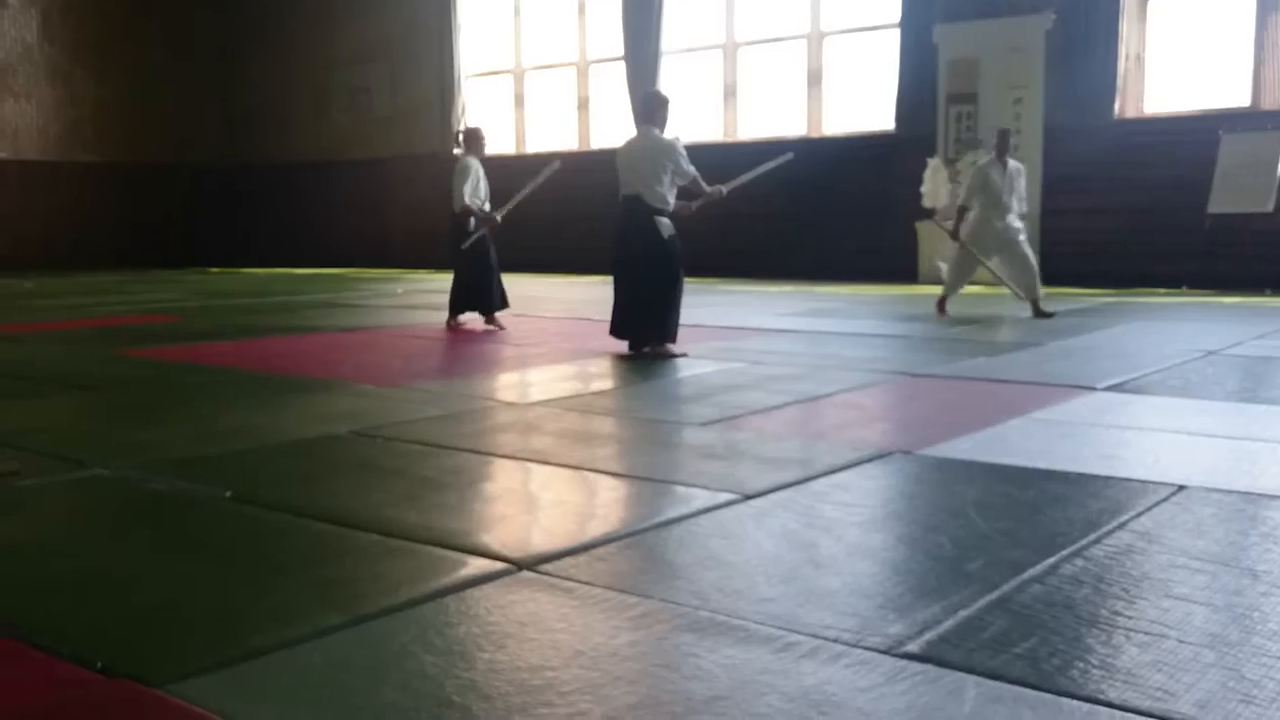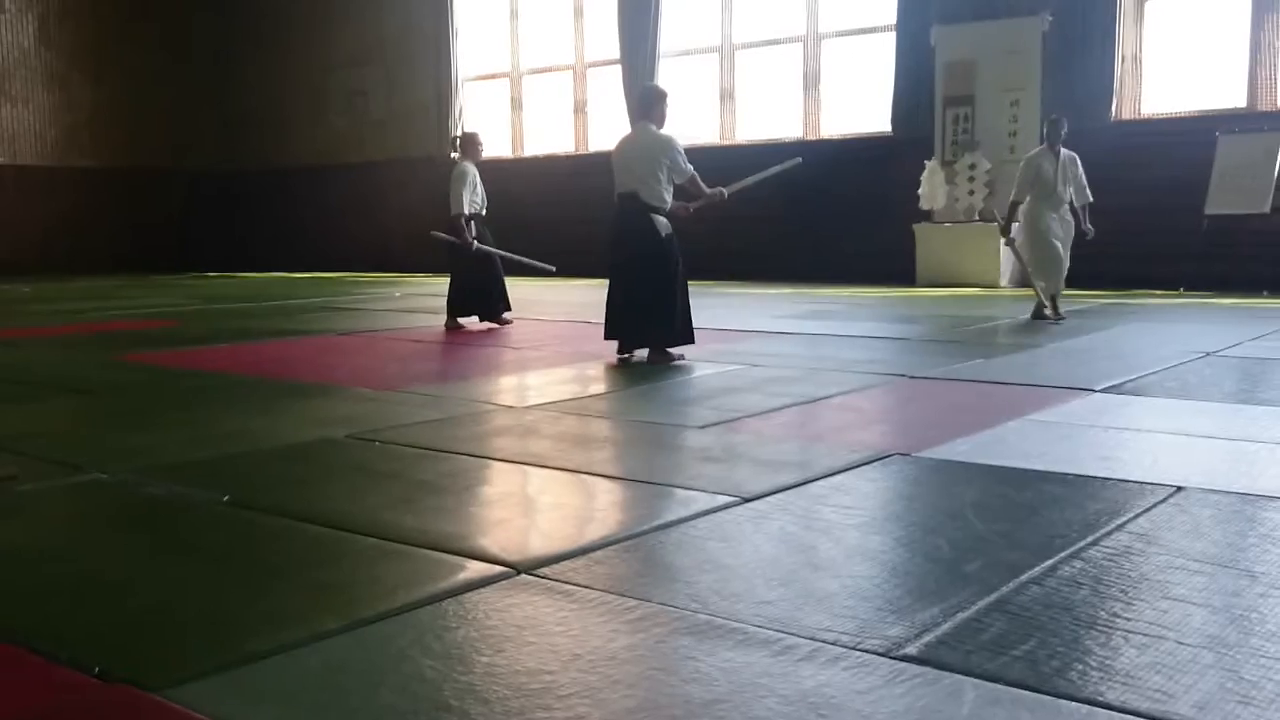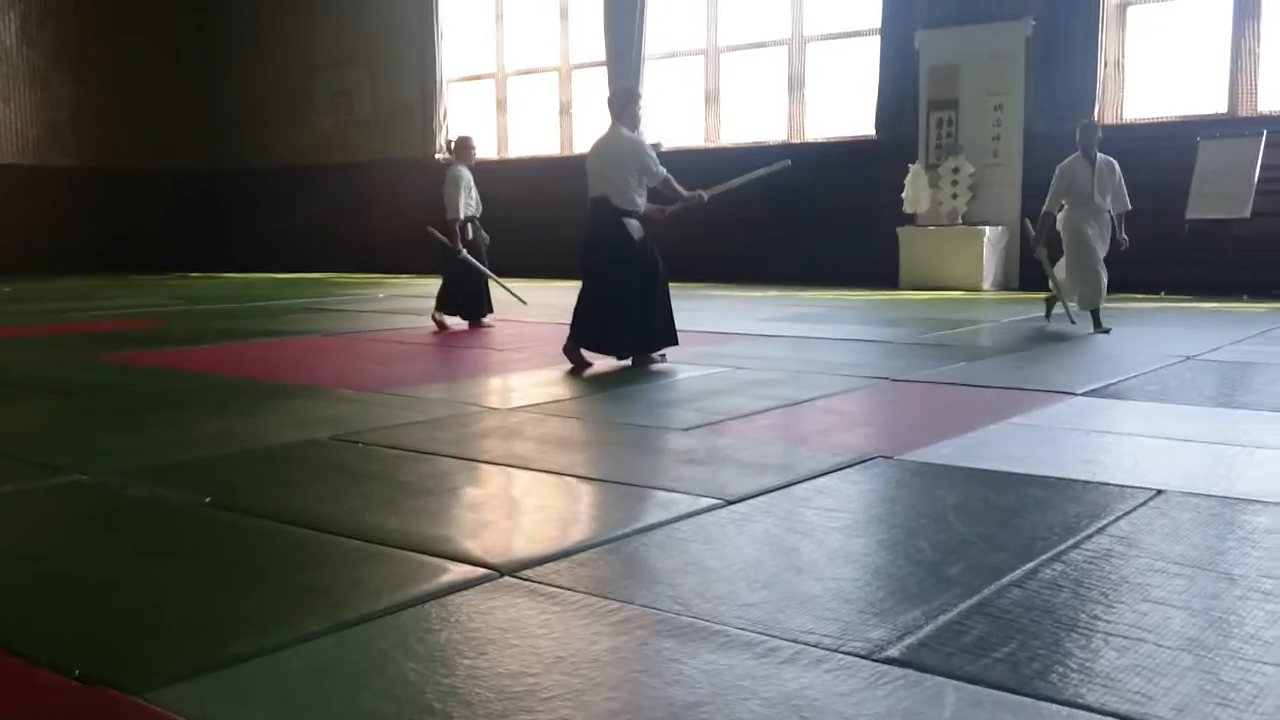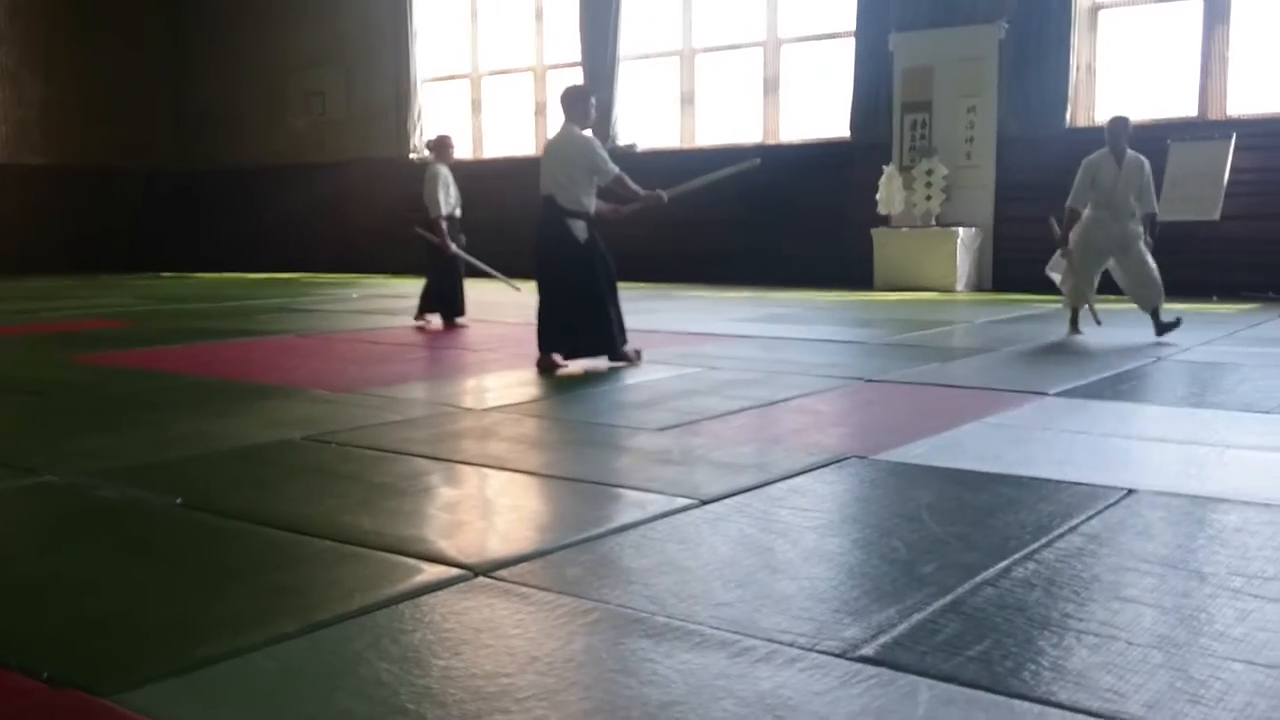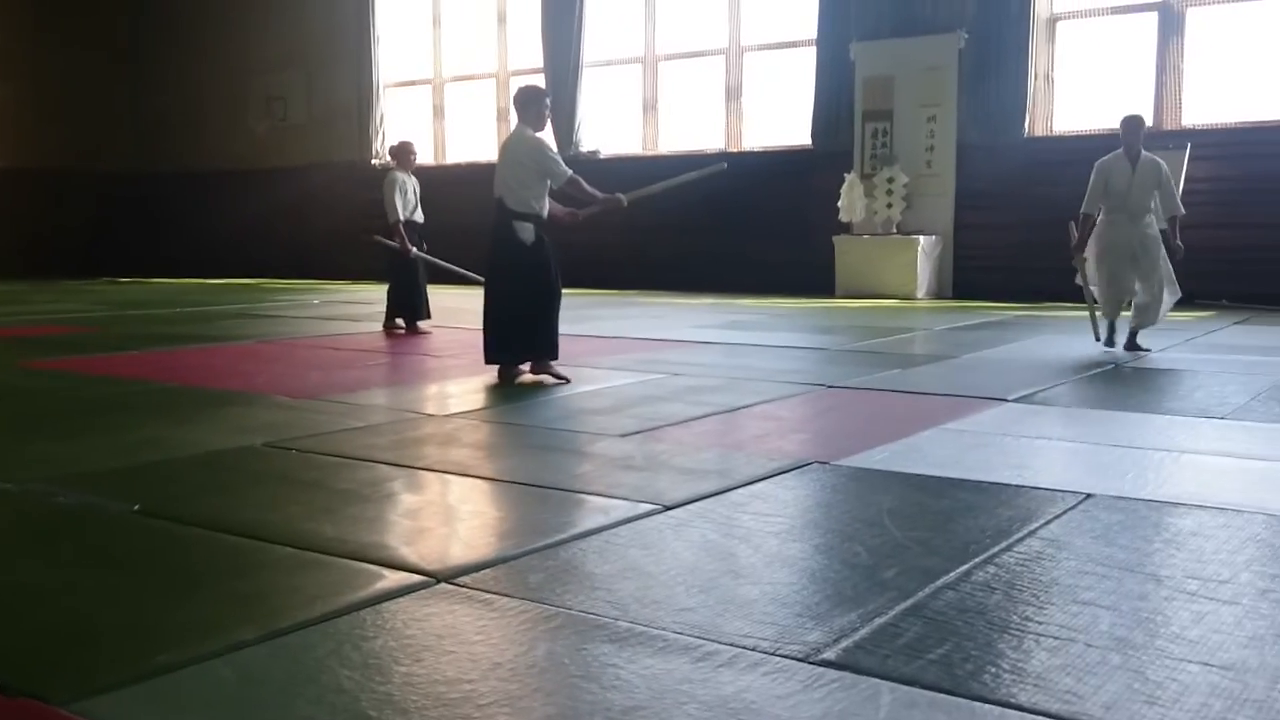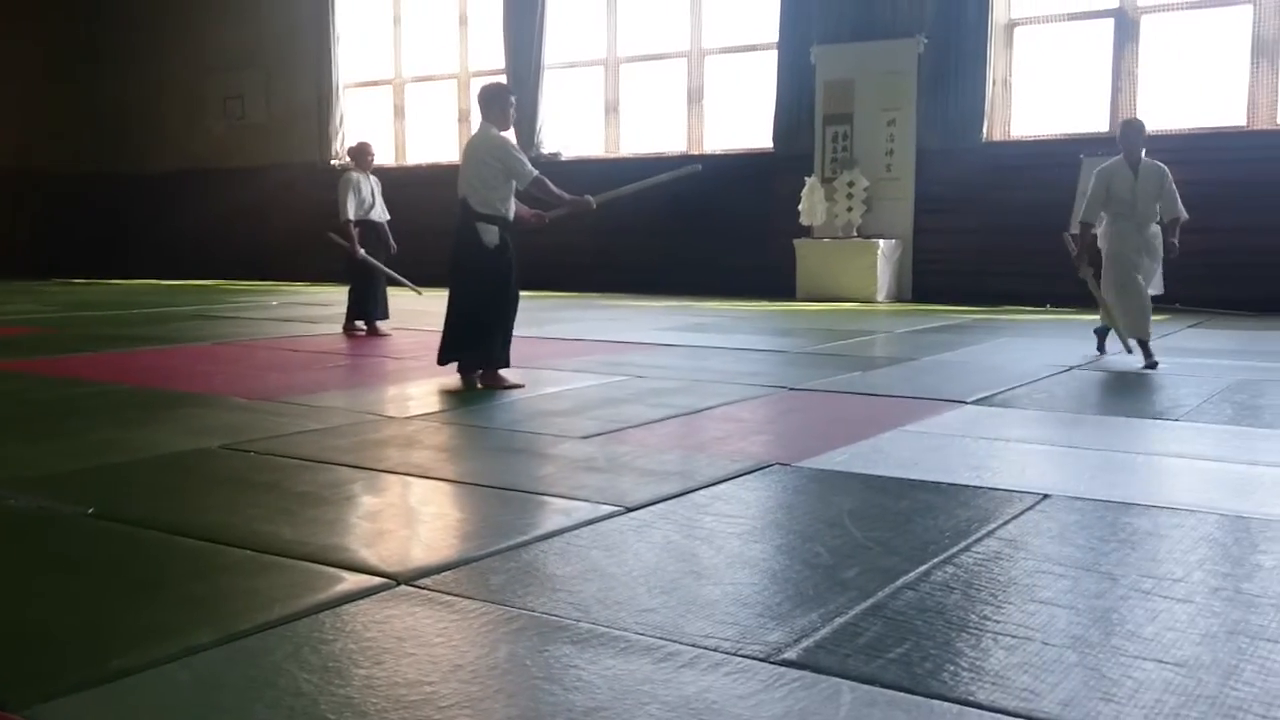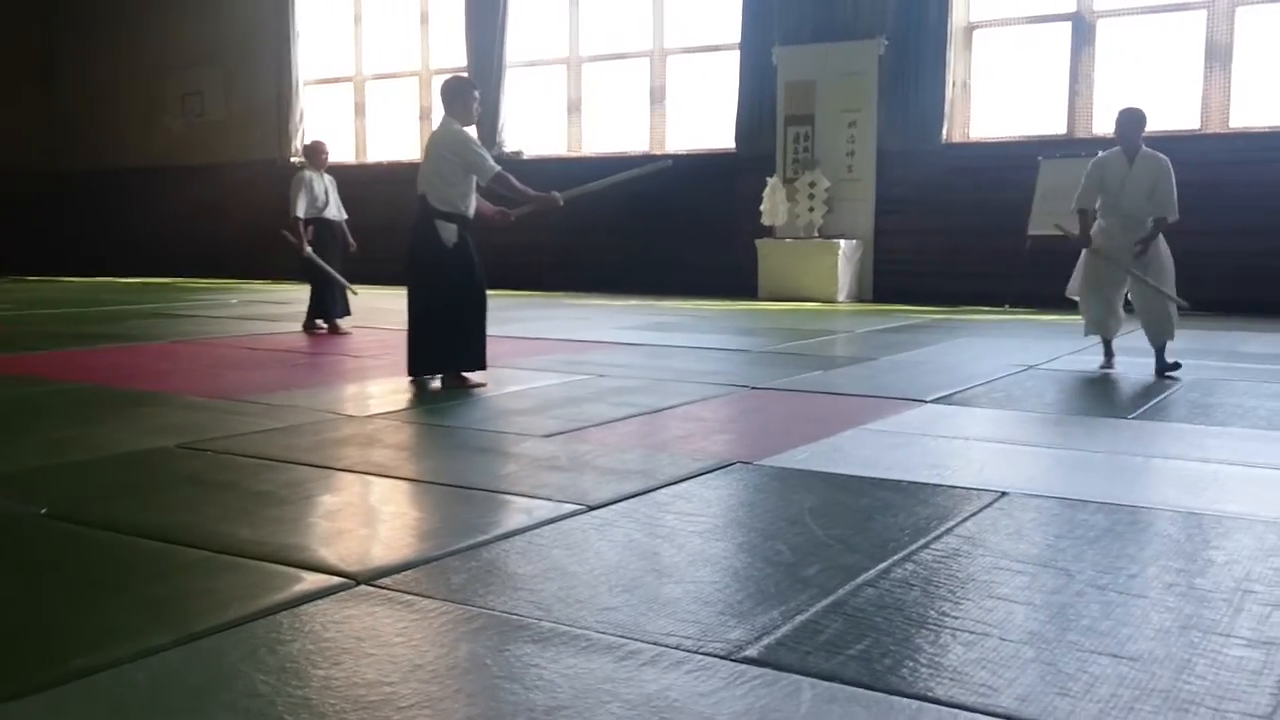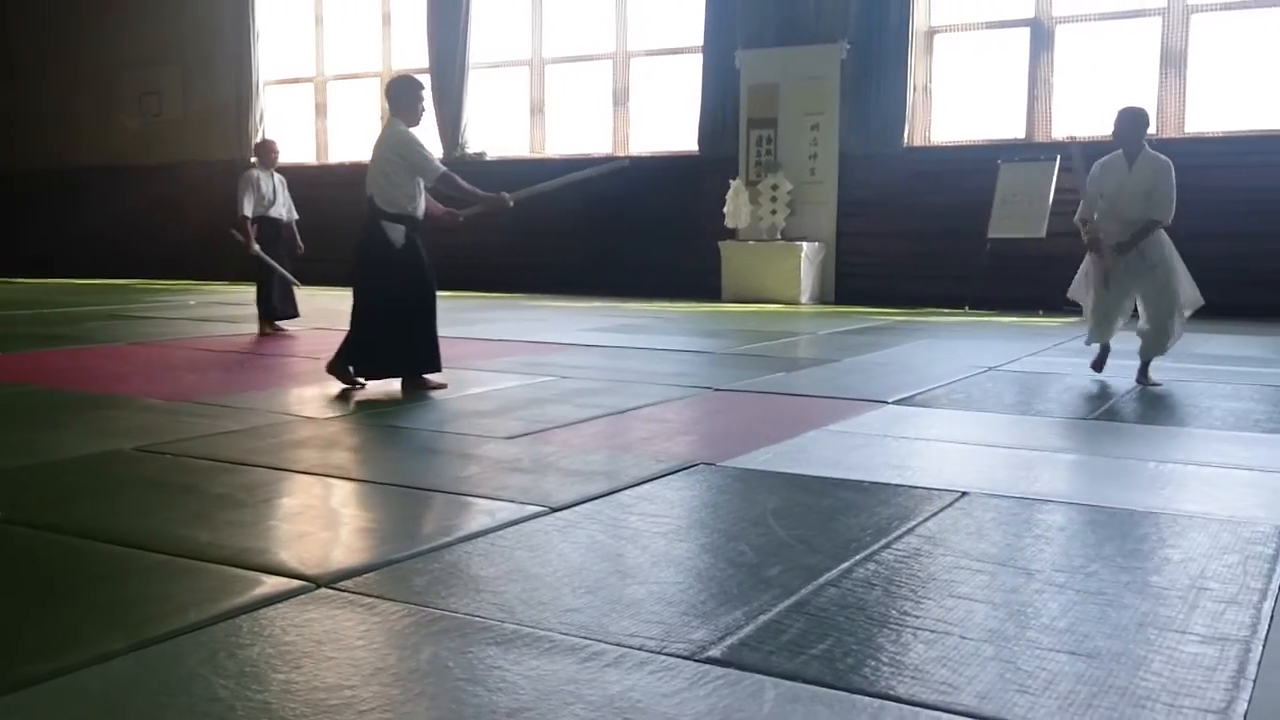
dt=0.3s
person 1, frame 1
left shoulder: (625, 150)
right shoulder: (668, 146)
right elbow: (691, 178)
left wrist: (672, 204)
right wrist: (711, 192)
left hip: (628, 221)
right hip: (653, 223)
left knee: (632, 279)
right knee: (666, 279)
left ankle: (637, 338)
right ankle: (658, 339)
person 1, frame 2
left shoulder: (622, 145)
right shoulder: (664, 142)
right elbow: (688, 177)
left wrist: (670, 205)
right wrist: (710, 194)
left hip: (624, 219)
right hip: (650, 223)
left knee: (625, 280)
right knee: (663, 282)
left ankle: (625, 340)
right ankle: (658, 346)
person 1, frame 3
left shoulder: (598, 147)
right shoulder: (634, 144)
right elbow: (662, 180)
left wrist: (645, 208)
right wrist: (687, 197)
left hip: (598, 222)
right hip: (622, 226)
left knee: (597, 284)
right knee: (645, 283)
left ankle: (576, 342)
right ankle: (642, 349)
person 1, frame 4
left shoulder: (554, 144)
right shoulder: (583, 143)
right elbow: (614, 178)
left wrist: (602, 208)
right wrist: (646, 197)
left hip: (552, 225)
right hip: (573, 226)
left knee: (556, 288)
right knee: (597, 283)
left ankle: (548, 353)
right ankle: (614, 348)
person 1, frame 5
left shoulder: (511, 144)
right shoulder: (533, 144)
right elbow: (568, 180)
left wrist: (559, 212)
right wrist: (604, 200)
left hip: (506, 228)
right hip: (524, 230)
left knee: (507, 295)
right knee: (542, 292)
left ankle: (508, 362)
right ankle: (540, 358)
person 1, frame 6
left shoulder: (477, 143)
right shoulder: (498, 143)
right elbow: (534, 182)
left wrist: (524, 213)
right wrist: (572, 201)
left hip: (472, 230)
right hip: (487, 233)
left knee: (472, 298)
right knee: (497, 299)
left ankle: (470, 365)
right ankle: (487, 368)
person 1, frame 7
left shoulder: (441, 137)
right shoulder: (458, 138)
right elbow: (496, 177)
left wrist: (489, 211)
right wrist: (538, 198)
left hip: (432, 228)
right hip: (445, 230)
left knee: (432, 298)
right knee: (463, 298)
left ankle: (425, 365)
right ankle: (452, 370)
person 1, frame 8
left shoulder: (391, 138)
right shoulder: (402, 139)
left elbow: (413, 188)
right elbow: (442, 179)
left wrist: (438, 212)
right wrist: (487, 199)
left hip: (383, 232)
right hip: (394, 233)
left knee: (378, 303)
right knee: (415, 299)
left ankle: (345, 362)
right ankle: (414, 373)
person 2, frame 1
left shoulder: (1018, 169)
right shoulder: (982, 169)
left elbow: (1020, 202)
right elbow: (967, 200)
left wrist: (1017, 226)
right wrist: (957, 227)
left hip: (1008, 224)
right hip: (984, 223)
left knee: (1025, 264)
right knee: (965, 264)
left ankle: (1036, 308)
right ankle: (943, 300)
person 2, frame 2
left shoulder: (1072, 159)
right shoulder: (1034, 160)
left elbow: (1080, 192)
right elbow: (1019, 193)
left wrist: (1085, 222)
right wrist: (1008, 223)
left hip: (1062, 215)
right hip: (1038, 214)
left knee: (1057, 262)
right knee: (1051, 259)
left ankle: (1039, 309)
right ankle: (1053, 305)
person 2, frame 3
left shoulder: (1110, 165)
right shoulder: (1067, 168)
left elbow: (1118, 200)
right elbow: (1052, 203)
left wrist: (1121, 231)
right wrist: (1040, 236)
left hip: (1101, 223)
right hip: (1077, 223)
left knee: (1077, 272)
right knee: (1089, 273)
left ankle: (1052, 299)
right ankle: (1097, 321)
person 2, frame 4
left shoulder: (1140, 164)
right shoulder: (1092, 163)
left elbow: (1146, 201)
right elbow: (1076, 200)
left wrist: (1147, 233)
right wrist: (1066, 233)
left hip: (1127, 227)
right hip: (1096, 225)
left knee: (1142, 274)
right knee: (1081, 273)
left ankle: (1159, 324)
right ankle: (1073, 321)
person 2, frame 5
left shoulder: (1156, 166)
right shoulder: (1105, 165)
left elbow: (1170, 204)
right elbow: (1091, 204)
left wrist: (1175, 238)
right wrist: (1081, 239)
left hip: (1144, 230)
right hip: (1113, 228)
left knee: (1152, 286)
right knee: (1116, 285)
left ankle: (1132, 337)
right ankle: (1110, 328)
person 2, frame 6
left shoulder: (1159, 171)
right shoulder: (1106, 172)
left elbow: (1173, 209)
right elbow: (1091, 211)
left wrist: (1173, 237)
right wrist: (1083, 247)
left hip: (1149, 238)
right hip: (1118, 237)
left knee: (1128, 296)
right knee: (1132, 296)
left ankle: (1104, 329)
right ankle: (1147, 352)
person 2, frame 7
left shoulder: (1159, 163)
right shoulder: (1102, 162)
left elbow: (1166, 208)
right elbow: (1086, 200)
left wrist: (1151, 238)
right wrist: (1084, 230)
left hip: (1143, 236)
right hip: (1108, 235)
left knee: (1155, 299)
right knee: (1101, 296)
left ankle: (1160, 359)
right ankle: (1108, 351)
person 2, frame 8
left shoulder: (1160, 166)
right shoulder: (1103, 166)
left elbow: (1161, 214)
right elbow: (1087, 207)
left wrist: (1131, 241)
right wrist: (1088, 233)
left hip: (1147, 242)
right hip: (1108, 242)
left knee: (1160, 307)
right knee: (1105, 303)
left ankle: (1143, 367)
right ankle: (1103, 346)
person 3, frame 1
left shoulder: (473, 163)
right shoulder: (468, 165)
right elbow: (461, 201)
left wrist: (484, 218)
right wrist: (483, 217)
left hip: (474, 222)
right hip: (470, 223)
left knee: (466, 269)
right knee: (485, 266)
left ankle: (454, 314)
right ankle: (489, 312)
person 3, frame 2
left shoulder: (468, 168)
right shoulder: (465, 170)
right elbow: (459, 206)
right wrist: (465, 234)
left hip: (471, 226)
right hip: (470, 227)
left knee: (462, 273)
right knee: (489, 268)
left ankle: (453, 316)
right ankle: (494, 313)
person 3, frame 3
left shoulder: (462, 172)
right shoulder: (460, 173)
right elbow: (455, 211)
left wrist: (480, 230)
right wrist: (456, 240)
left hip: (467, 228)
right hip: (464, 230)
left knee: (455, 273)
right knee: (476, 272)
left ankle: (440, 310)
right ankle: (475, 317)
person 3, frame 4
left shoulder: (443, 170)
right shoulder: (437, 172)
right elbow: (437, 208)
left wrist: (457, 232)
right wrist: (444, 237)
left hip: (449, 226)
right hip: (443, 227)
left knee: (439, 271)
right knee: (451, 272)
left ankle: (423, 309)
right ankle: (449, 317)
person 3, frame 5
left shoulder: (411, 179)
right shoulder: (395, 178)
right elbow: (395, 214)
left wrist: (418, 239)
right wrist: (404, 241)
left hip: (412, 231)
right hip: (402, 233)
left knee: (401, 278)
right knee: (411, 277)
left ankle: (391, 319)
right ankle: (411, 322)
person 3, frame 6
left shoulder: (373, 181)
right shoulder: (351, 179)
left elbow: (381, 212)
right elbow: (347, 214)
left wrist: (389, 238)
right wrist: (353, 241)
left hip: (375, 232)
right hip: (361, 233)
left knee: (363, 279)
right knee: (369, 277)
left ankle: (351, 321)
right ankle: (371, 323)
person 3, frame 7
left shoulder: (329, 179)
right shoulder: (304, 178)
left elbow: (338, 211)
right elbow: (298, 212)
left wrist: (347, 236)
right wrist: (302, 239)
left hip: (331, 230)
right hip: (316, 231)
left knee: (323, 277)
right knee: (326, 276)
left ankle: (311, 319)
right ankle: (331, 321)
person 3, frame 8
left shoulder: (280, 179)
right shoulder: (252, 176)
left elbow: (289, 211)
right elbow: (245, 212)
left wrist: (296, 237)
right wrist: (250, 238)
left hip: (279, 231)
right hip: (262, 230)
left knee: (280, 275)
right knee: (267, 276)
left ankle: (270, 320)
right ankle: (265, 321)
